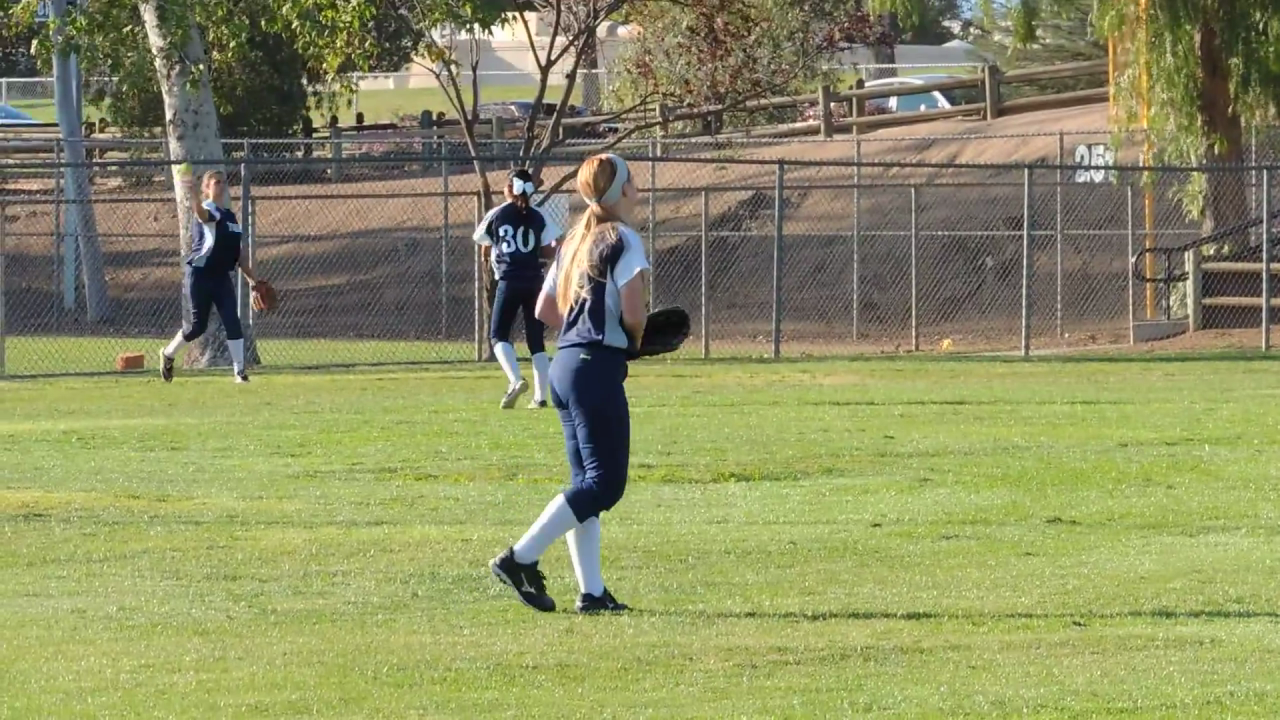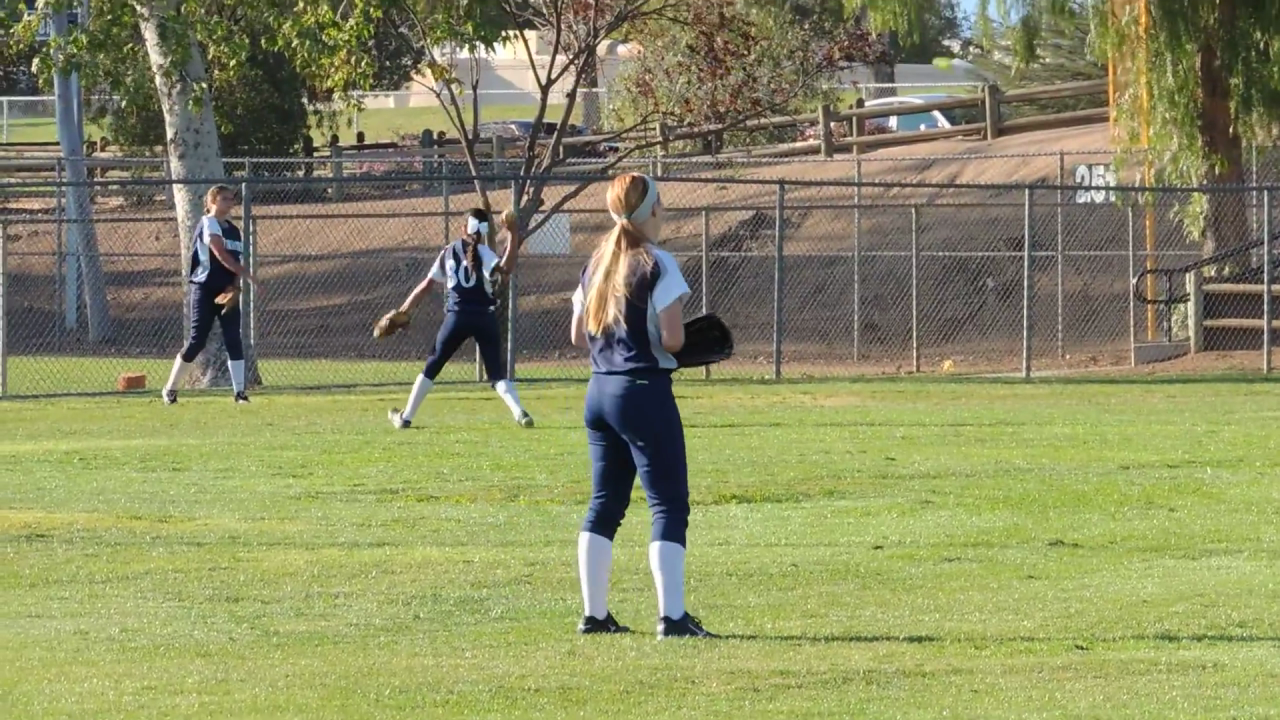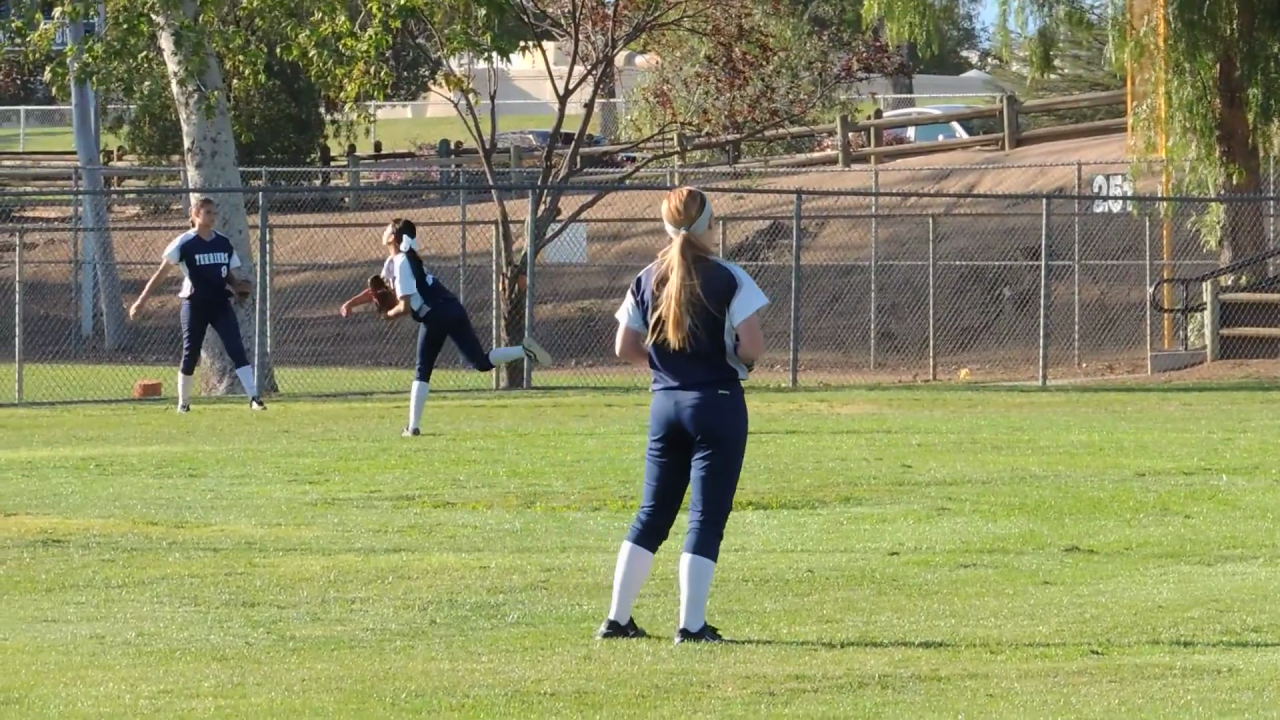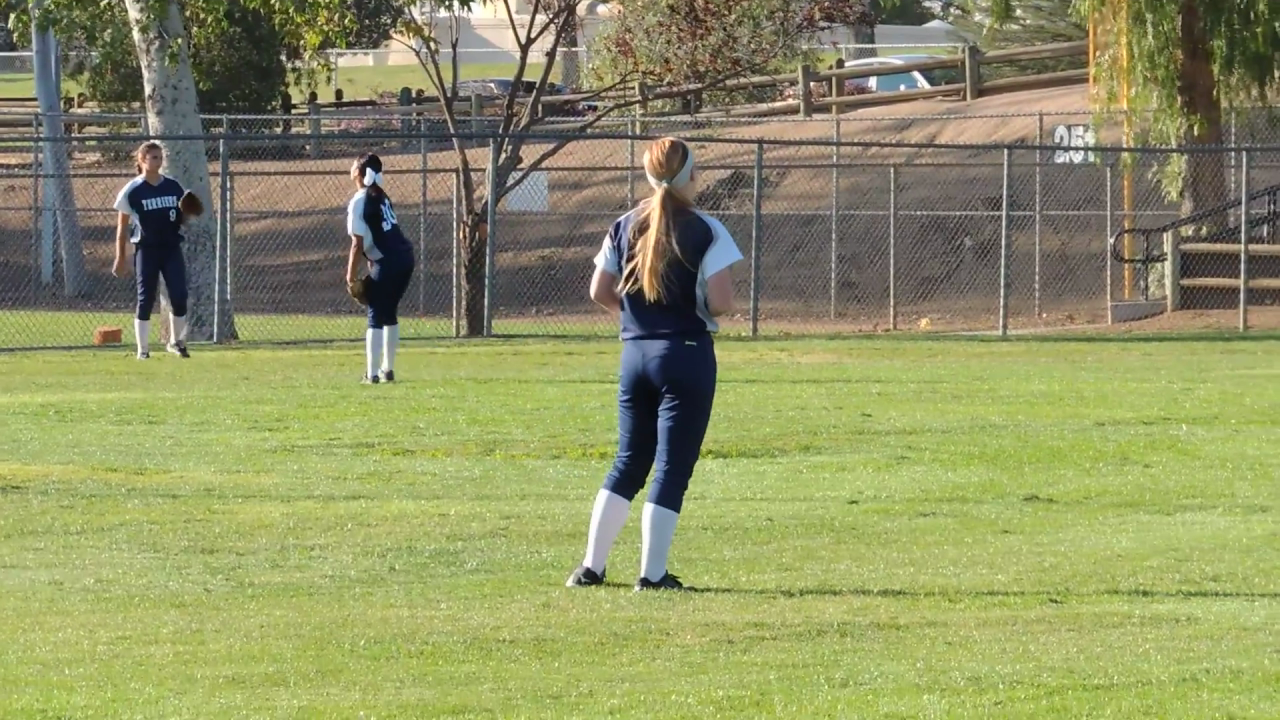
dt=0.5s
person 1, frame 1
left shoulder: (575, 240)
right shoulder: (624, 239)
left elbow: (544, 311)
right elbow: (634, 312)
right wrist: (636, 339)
left hip: (567, 365)
right hip: (596, 369)
left knee: (588, 479)
right knee: (605, 482)
left ankle: (592, 591)
right ankle: (520, 557)
person 1, frame 2
left shoulder: (596, 264)
right shoulder: (657, 264)
left elbow: (578, 335)
right elbow: (672, 337)
right wrist: (670, 344)
left hip: (599, 392)
right hip: (644, 393)
left knee: (605, 503)
right knee: (669, 505)
left ankle: (594, 614)
right ankle: (673, 617)
person 1, frame 3
left shoulder: (646, 279)
right shoulder: (728, 277)
left elbow: (625, 348)
right elbow: (752, 347)
right wrist: (725, 357)
left hip: (666, 406)
right hip: (717, 405)
left knee: (653, 513)
right knee: (707, 518)
left ankle: (617, 619)
right ankle: (692, 626)
person 1, frame 4
left shoulder: (626, 226)
right shoulder: (705, 230)
left elbow: (599, 292)
right elbow: (721, 302)
right wrist: (698, 309)
left hip: (635, 354)
right hip: (685, 356)
left knee: (629, 461)
right knee: (672, 467)
left ankle: (590, 566)
right ankle: (652, 574)
person 2, frame 1
left shoulder: (495, 215)
right shoulder: (539, 217)
left elbow: (486, 253)
right elbow: (548, 253)
left hip: (509, 283)
right hip: (536, 282)
left knee: (498, 336)
right knee: (536, 340)
left ankle: (516, 380)
right ankle: (540, 396)
person 2, frame 2
left shoulder: (449, 250)
right shoulder: (483, 253)
left elbow: (427, 284)
right elbow: (504, 269)
left wrist: (405, 308)
right wrist: (513, 236)
left hip: (456, 317)
right hip: (485, 319)
left knee: (432, 367)
right knee: (497, 374)
left ankle: (405, 417)
right ankle: (520, 414)
person 2, frame 3
left shoulder: (401, 265)
right shoulder: (393, 261)
left elbow: (404, 308)
left wrist: (389, 314)
right wrist: (351, 303)
left hip: (436, 318)
right hip: (454, 311)
left knee: (422, 372)
right knee: (481, 360)
left ankle: (413, 427)
right ankle: (524, 350)
person 2, frame 4
left shoulder: (358, 203)
right shoulder: (380, 195)
left elbow: (358, 244)
left wrist: (351, 274)
right wrist: (373, 261)
left hip: (387, 263)
right hip: (406, 257)
left knee: (376, 316)
right knee: (389, 314)
left ankle: (372, 374)
right ankle: (387, 370)
person 3, frame 1
left shoulder: (230, 216)
right shoulder: (206, 208)
left elbow: (236, 251)
right elbow: (201, 212)
left wrist: (251, 277)
right wrist: (194, 192)
left hip: (222, 276)
right hip: (199, 274)
left knee: (232, 322)
right knee: (198, 325)
left ankle: (240, 370)
right ankle: (169, 353)
person 3, frame 2
left shoulder: (234, 231)
right shoulder: (208, 224)
right elbow: (221, 253)
left wrist: (235, 286)
right wrist: (247, 275)
left hip: (227, 292)
right hip: (204, 290)
left knee: (234, 341)
right knee: (196, 342)
left ankle: (240, 392)
right ankle: (170, 388)
person 3, frame 3
left shoulder: (224, 243)
right shoulder: (184, 243)
left elbow: (230, 274)
right elbow: (163, 270)
left wrist: (240, 286)
right wrist: (142, 299)
left hip: (221, 303)
right hip: (195, 304)
left knee: (236, 348)
right knee: (191, 353)
left ankle: (254, 397)
right ankle: (183, 402)
person 3, frame 4
left shoulder: (174, 186)
right shoulder: (132, 190)
left elbow: (183, 219)
right elbow: (123, 225)
right wrist: (120, 257)
left hip: (172, 248)
right hip: (146, 249)
left knee: (180, 295)
right knee: (146, 299)
left ankle: (177, 341)
right ankle: (142, 349)
